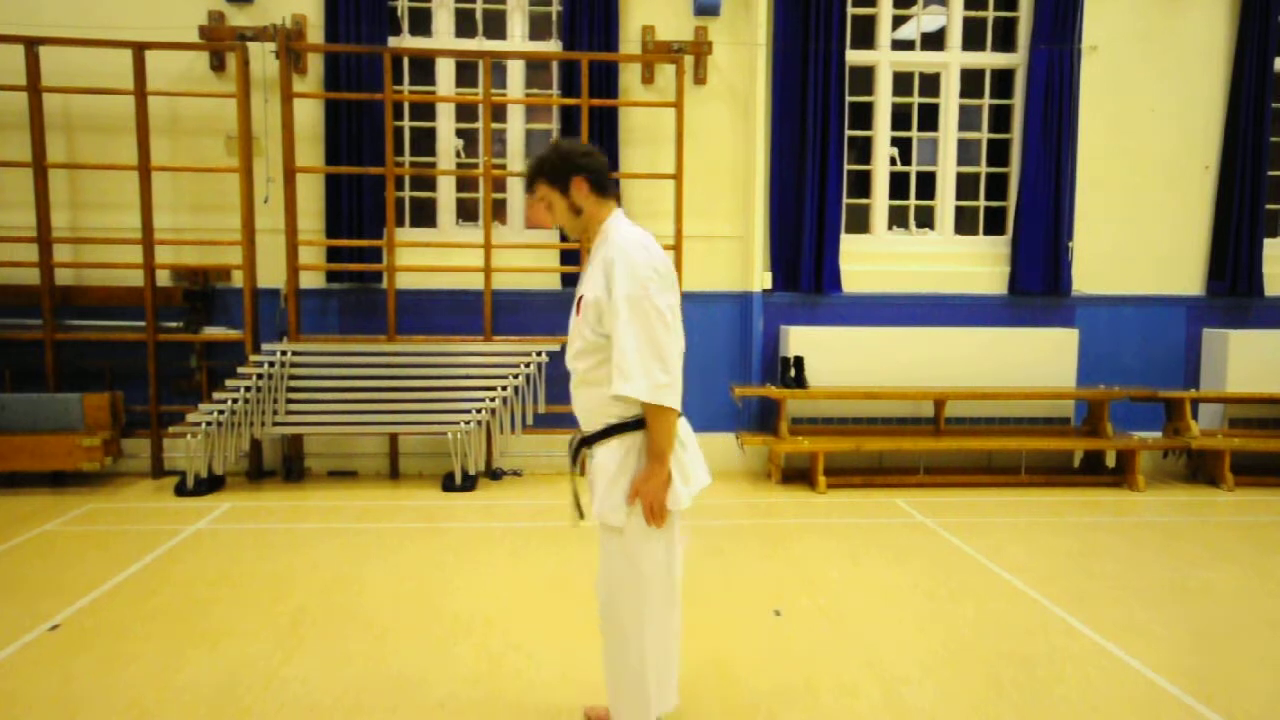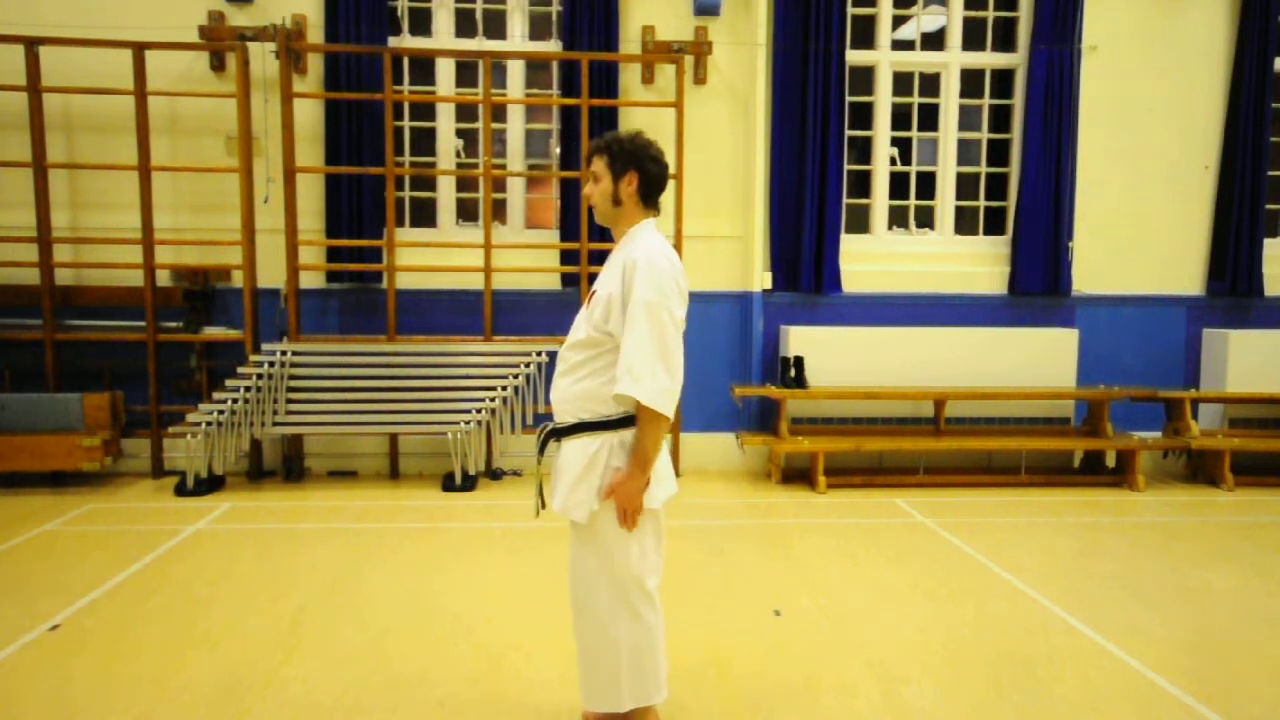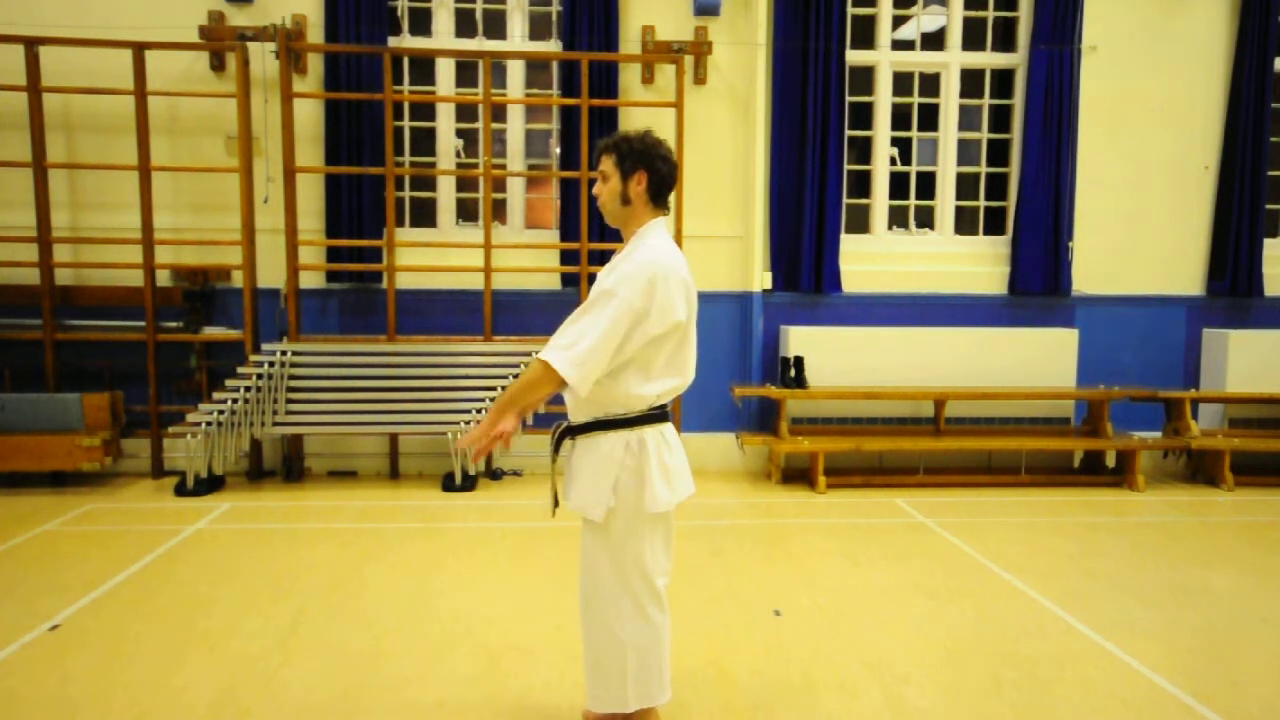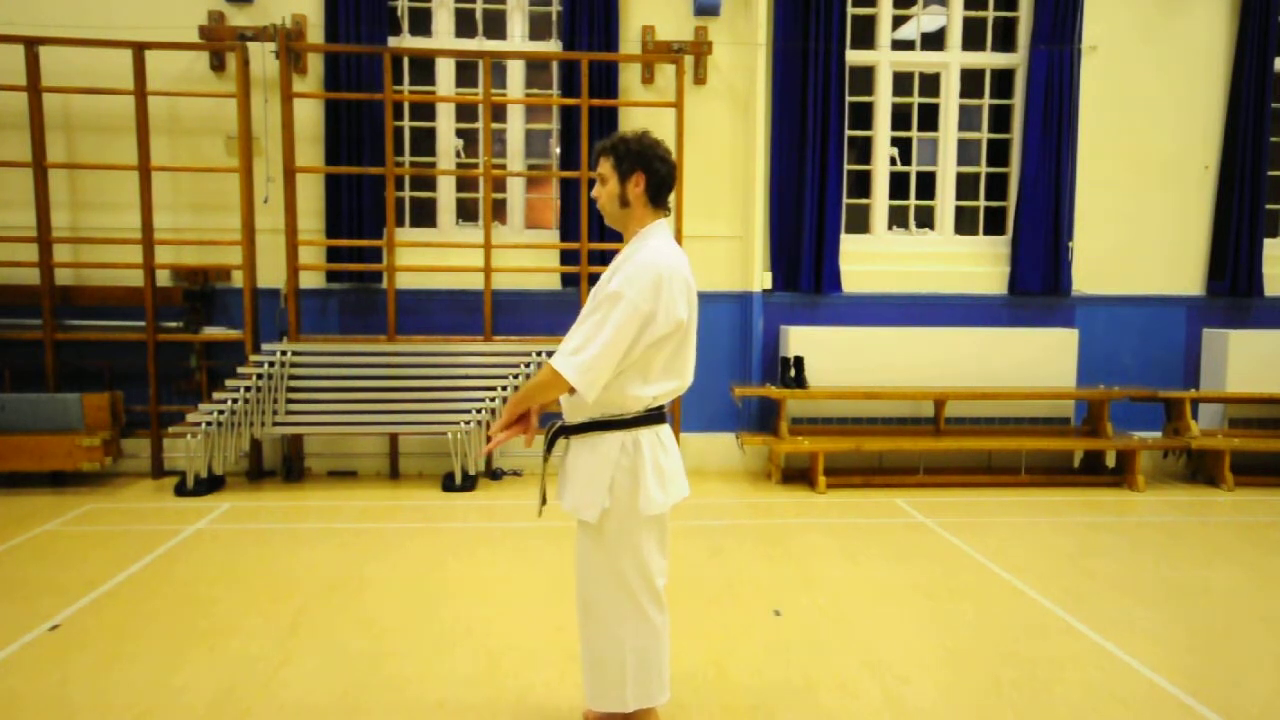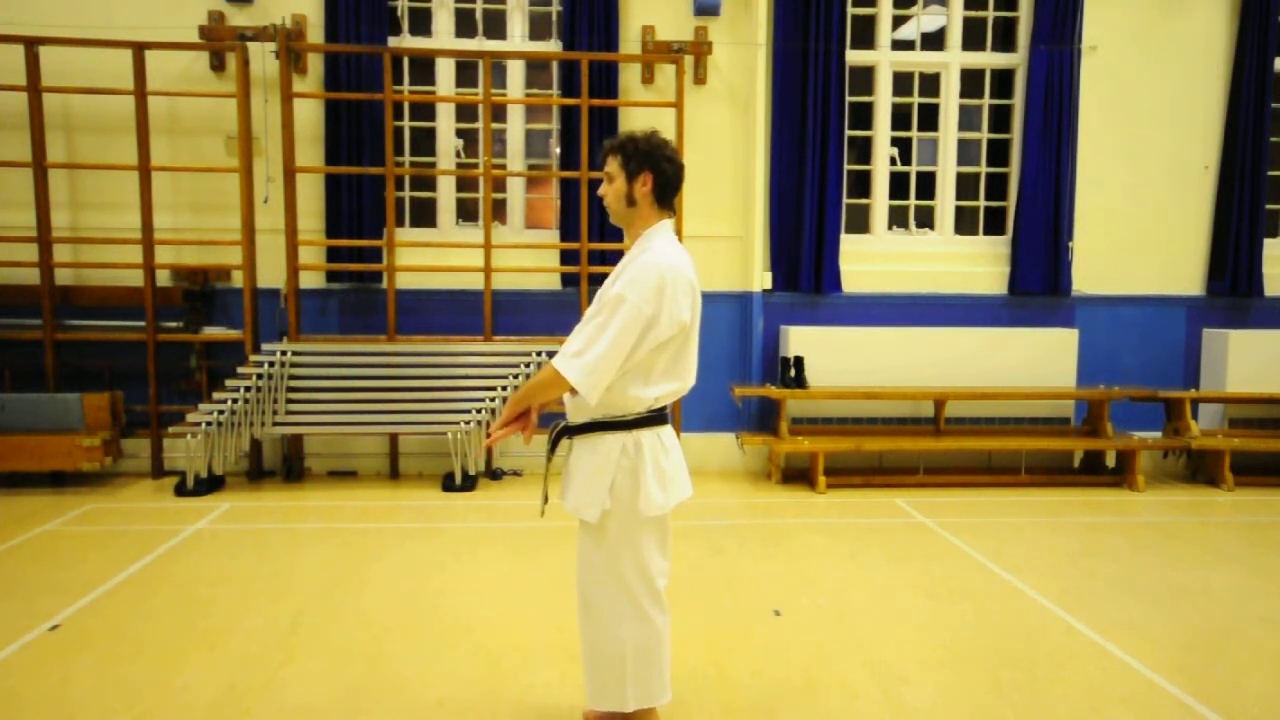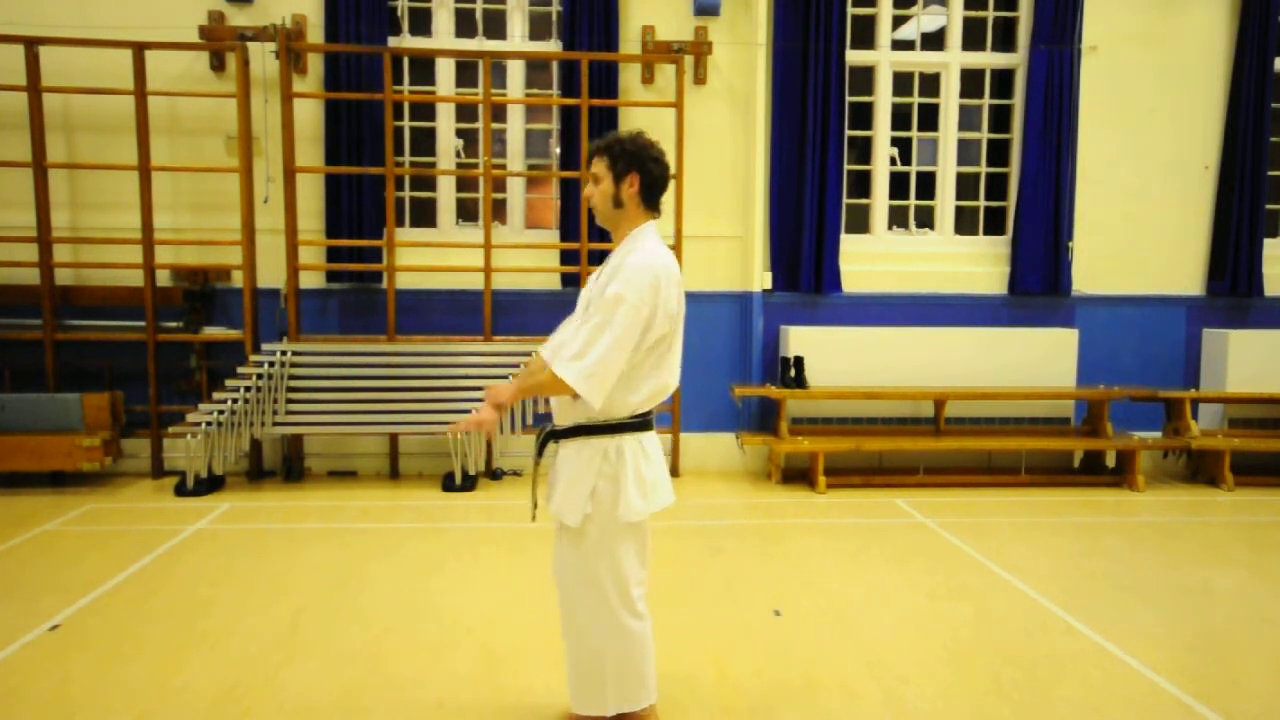
dt=0.7s
person 1, frame 1
left shoulder: (630, 253)
right shoulder: (606, 253)
left elbow: (657, 376)
left wrist: (656, 466)
left hip: (640, 453)
right hip: (621, 451)
left knee: (636, 591)
right knee: (632, 587)
person 1, frame 2
left shoulder: (648, 260)
right shoulder: (627, 256)
left elbow: (656, 382)
left wrist: (638, 471)
left hip: (614, 455)
right hip: (596, 451)
left knee: (620, 589)
right knee: (605, 588)
person 1, frame 3
left shoulder: (649, 264)
right shoulder: (640, 258)
left elbow: (572, 355)
right elbow: (582, 353)
left wrist: (499, 409)
right wrist: (518, 410)
left hip: (627, 456)
right hip: (617, 449)
left knee: (628, 592)
right knee: (614, 588)
person 1, frame 4
left shoulder: (652, 264)
right shoulder: (643, 258)
left elbow: (580, 362)
right elbow: (592, 358)
left wrist: (518, 403)
right wrist: (535, 404)
left hip: (624, 453)
right hip: (617, 448)
left knee: (626, 592)
right knee: (617, 589)
person 1, frame 5
left shoulder: (656, 266)
right shoulder: (648, 259)
left elbow: (583, 362)
right elbow: (596, 356)
left wrist: (521, 400)
right wrist: (536, 402)
left hip: (626, 455)
right hip: (621, 449)
left knee: (627, 591)
right knee: (618, 586)
person 1, frame 6
left shoulder: (646, 267)
right shoulder: (625, 261)
left elbow: (584, 373)
right elbow: (565, 345)
left wrist: (511, 390)
right wrist: (504, 400)
left hip: (610, 458)
right hip: (597, 454)
left knee: (608, 594)
right knee: (587, 586)
